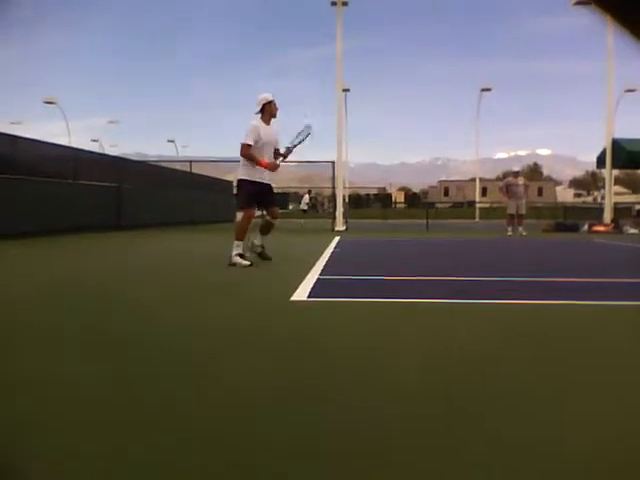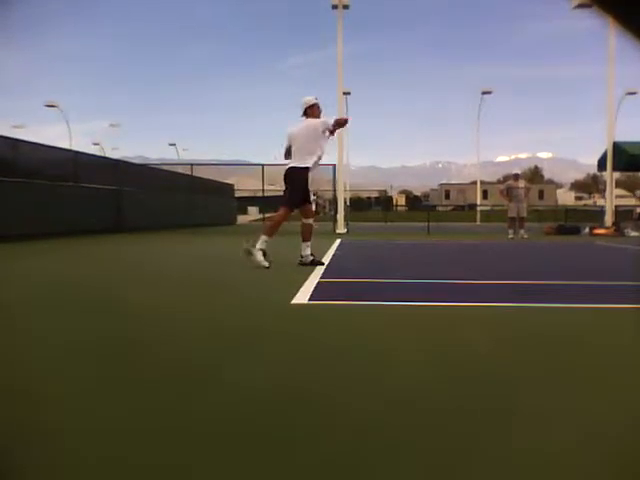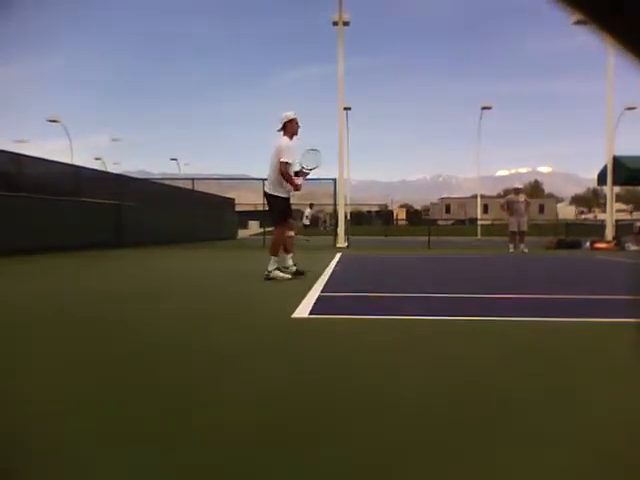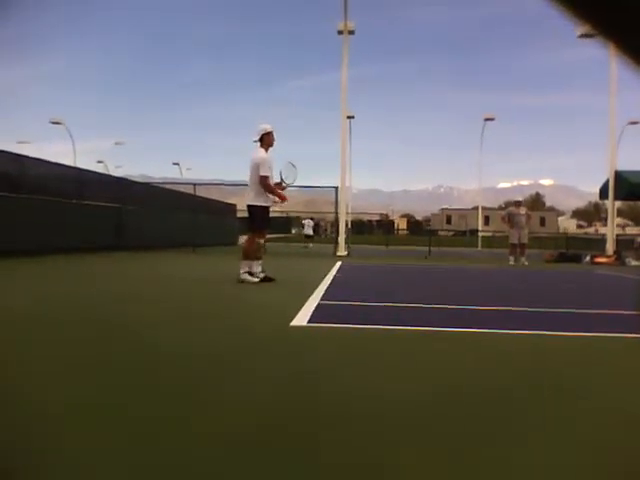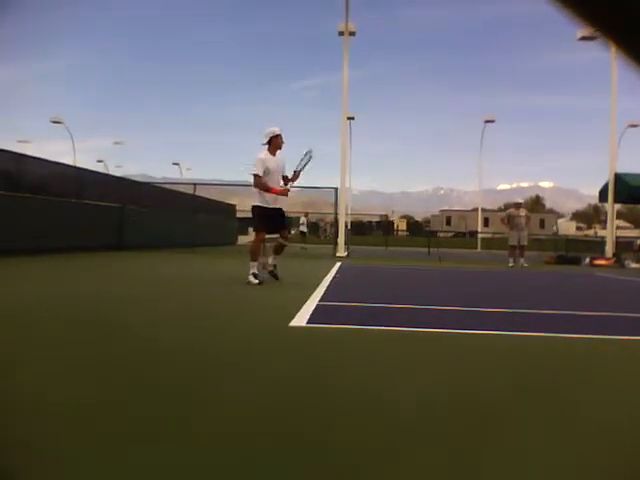
dt=1s
person 1, frame 1
left shoulder: (273, 131)
right shoulder: (255, 126)
left elbow: (275, 154)
right elbow: (244, 152)
left wrist: (283, 154)
right wrist: (264, 164)
left hip: (264, 180)
right hip: (248, 178)
left knee: (274, 214)
right knee: (248, 213)
left ankle: (257, 244)
right ankle: (236, 253)
person 1, frame 2
left shoulder: (294, 130)
right shoulder: (320, 124)
left elbow: (287, 155)
right elbow: (341, 122)
right wrist: (332, 130)
left hip: (295, 173)
right hip: (299, 173)
left knee: (308, 213)
right knee: (285, 211)
left ankle: (305, 255)
right ankle: (260, 247)
person 1, frame 3
left shoulder: (281, 143)
right shoulder: (286, 144)
right elbow: (283, 170)
left wrist: (296, 174)
right wrist: (294, 184)
left hip: (280, 193)
right hip: (277, 193)
left knee: (289, 227)
right knee: (281, 230)
left ankle: (288, 265)
right ankle: (272, 269)
person 1, frame 4
left shoulder: (259, 155)
right shoulder: (264, 157)
right elbow: (264, 183)
left wrist: (275, 185)
right wrist: (280, 195)
left hip: (259, 202)
right hip: (259, 203)
left knee: (260, 237)
right knee: (253, 237)
left ankle: (257, 271)
right ankle: (244, 271)
person 1, frame 5
left shoulder: (280, 161)
right shoulder: (262, 158)
left elbow: (284, 180)
right elbow: (257, 183)
left wrist: (291, 179)
right wrist: (277, 191)
left hip: (276, 206)
right hip: (262, 205)
left knee: (285, 236)
right knee: (260, 237)
left ankle: (271, 263)
right ankle: (253, 272)
